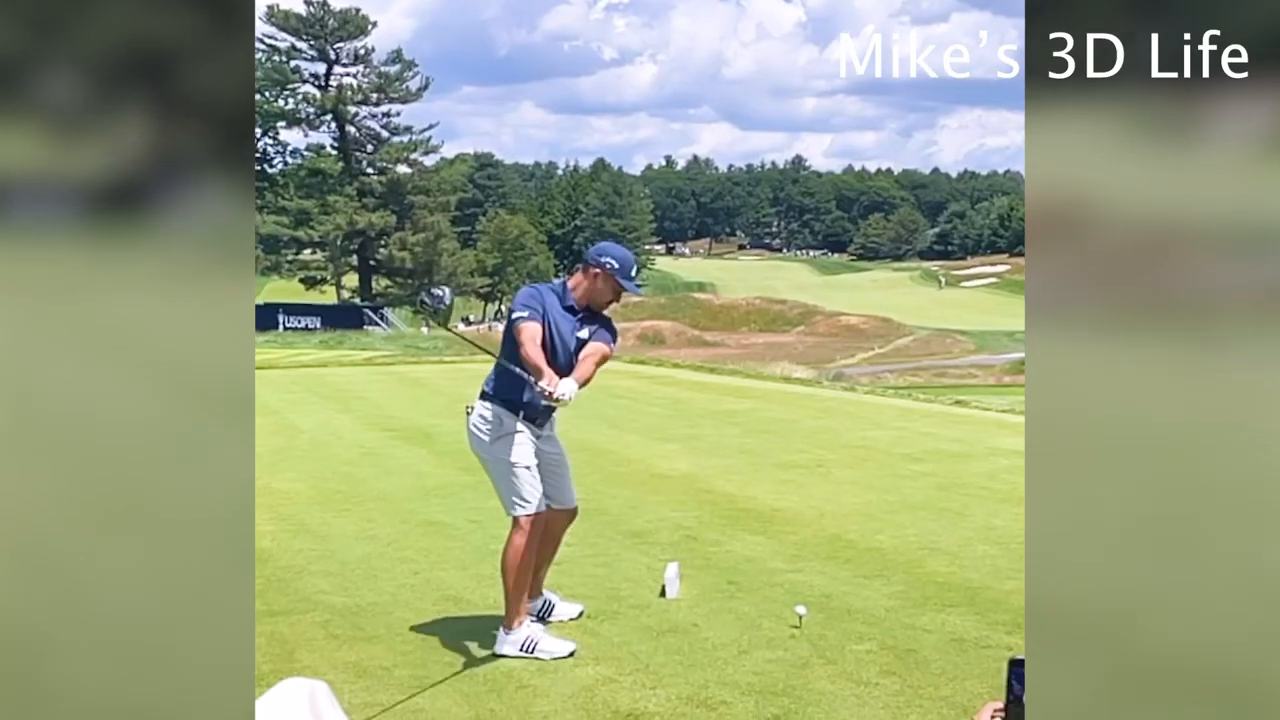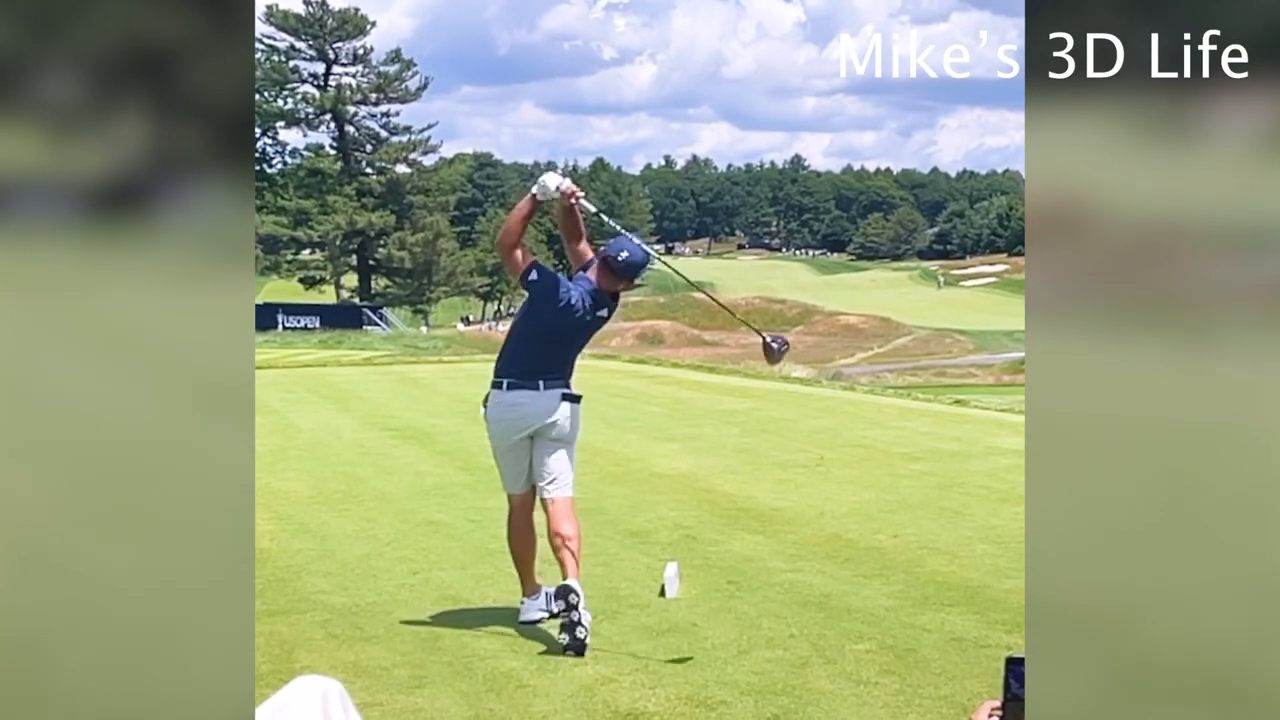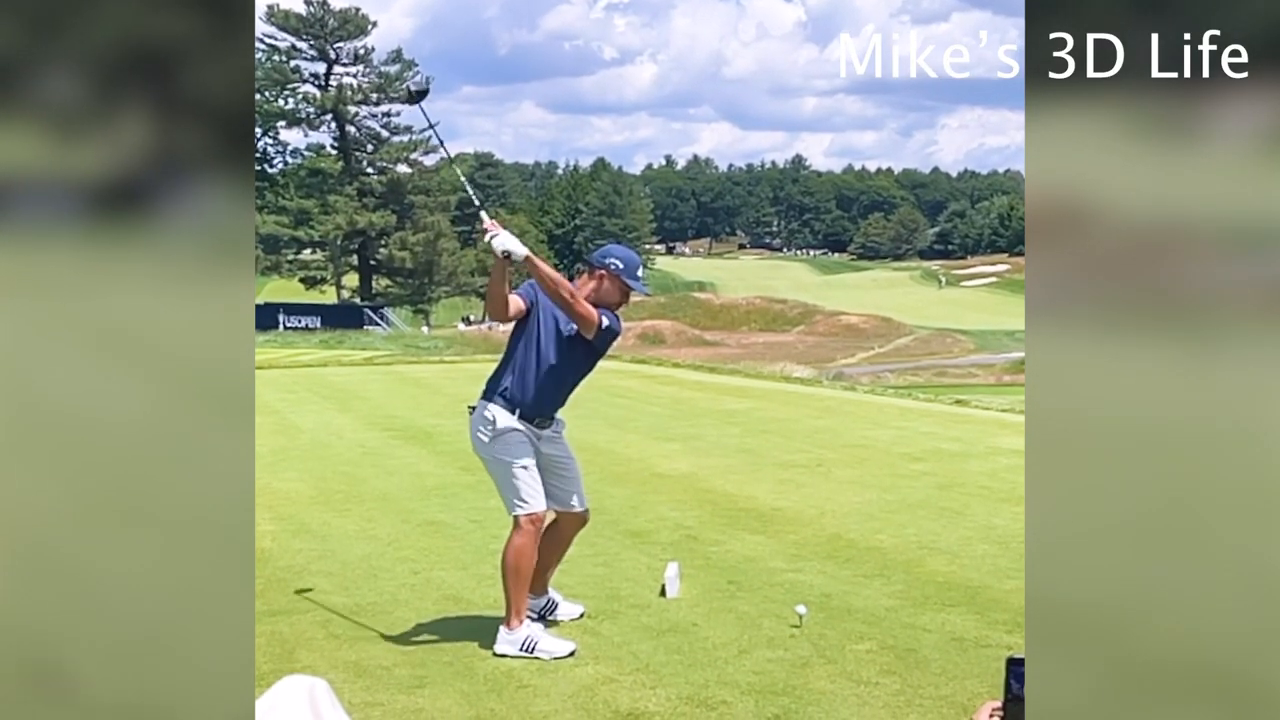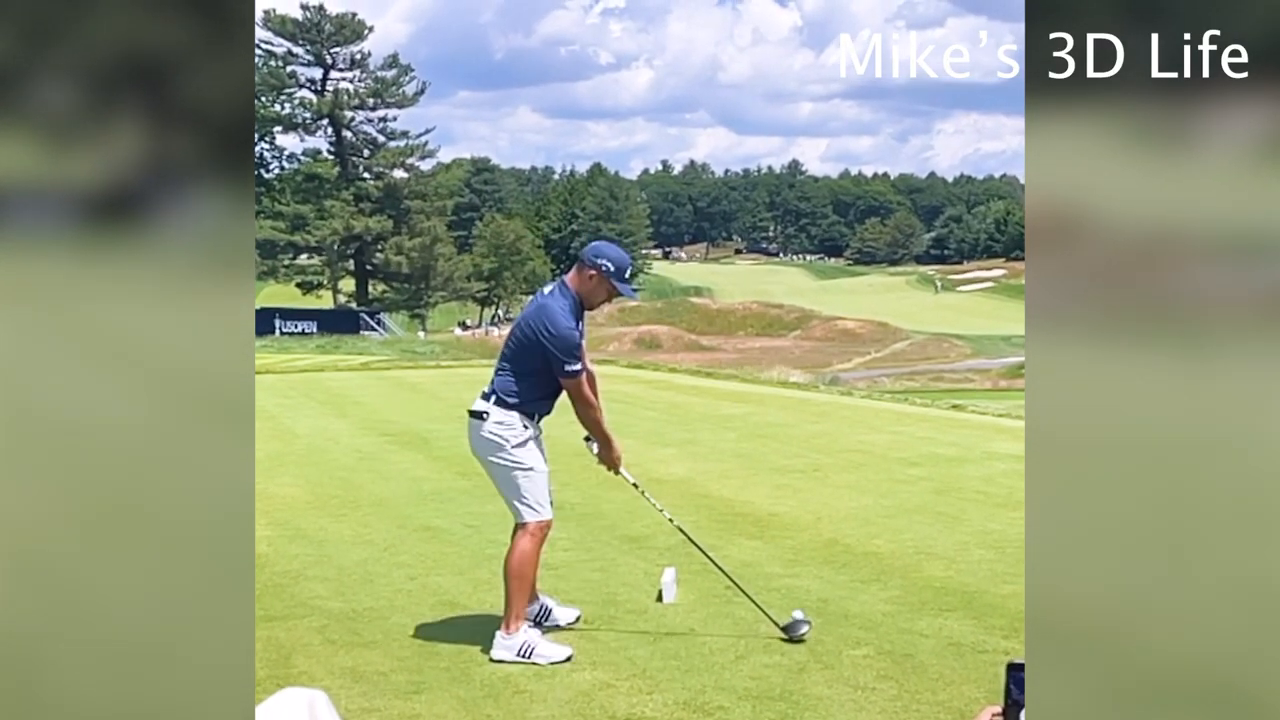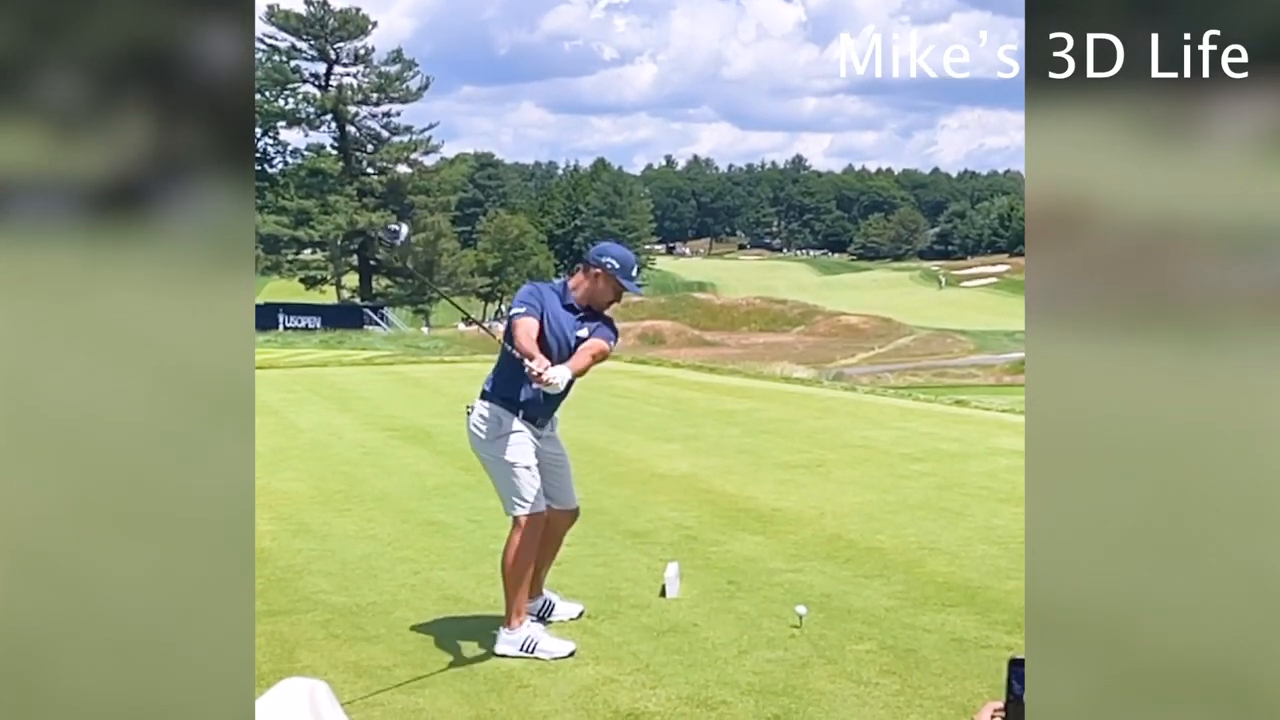
dt=1s
person 1, frame 1
left shoulder: (603, 327)
right shoulder: (536, 296)
left elbow: (591, 358)
right elbow: (528, 342)
left wrist: (570, 384)
right wrist: (545, 376)
left hip: (541, 426)
right hip: (501, 421)
left knee: (562, 511)
right knee: (529, 517)
left ankle: (533, 598)
right ankle: (514, 629)
person 1, frame 2
left shoulder: (555, 292)
right shoulder: (605, 304)
left elbow: (505, 244)
right elbow: (582, 251)
left wrist: (538, 194)
right wrist: (568, 198)
left hip: (506, 402)
right hip: (555, 404)
left knee: (519, 500)
right knee: (558, 497)
left ankle: (533, 597)
right ankle: (567, 587)
person 1, frame 3
left shoulder: (608, 325)
right shoulder: (538, 294)
left elbow: (571, 305)
right elbow: (498, 311)
left wrist: (527, 257)
right wrist: (502, 259)
left hip: (545, 428)
right hip: (501, 422)
left knee: (573, 514)
right knee: (531, 517)
left ankle: (536, 597)
right ankle: (514, 630)
person 1, frame 4
left shoulder: (564, 301)
right shoulder: (558, 320)
left elbow: (584, 371)
right elbow: (581, 396)
left wrist: (601, 434)
right wrist: (606, 442)
left hip: (513, 422)
right hip: (505, 426)
left knee: (533, 514)
right knee: (535, 522)
left ankle: (529, 604)
right ankle: (512, 634)
person 1, frame 5
left shoulder: (603, 326)
right shoulder: (536, 294)
left elbow: (591, 353)
right elbow: (524, 337)
left wrist: (564, 371)
right wrist: (537, 363)
left hip: (542, 424)
right hip: (502, 419)
left knee: (564, 511)
right knee: (529, 516)
left ankle: (533, 598)
right ankle: (514, 630)
